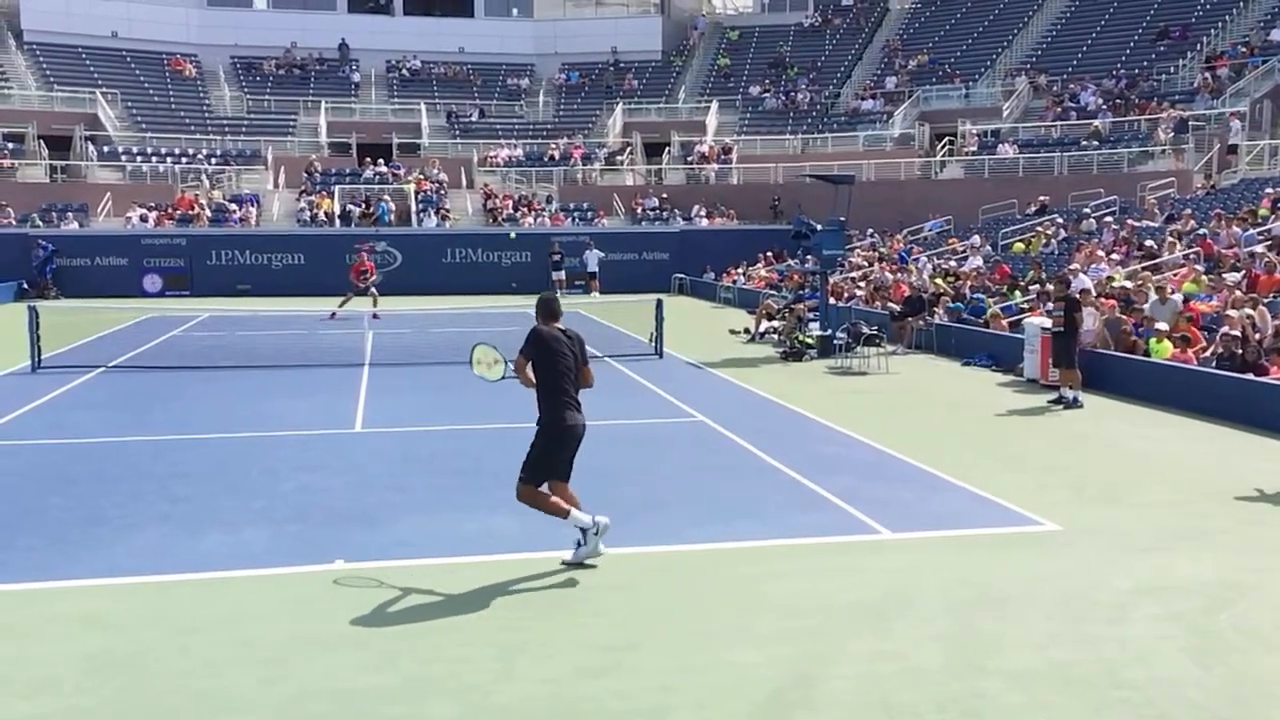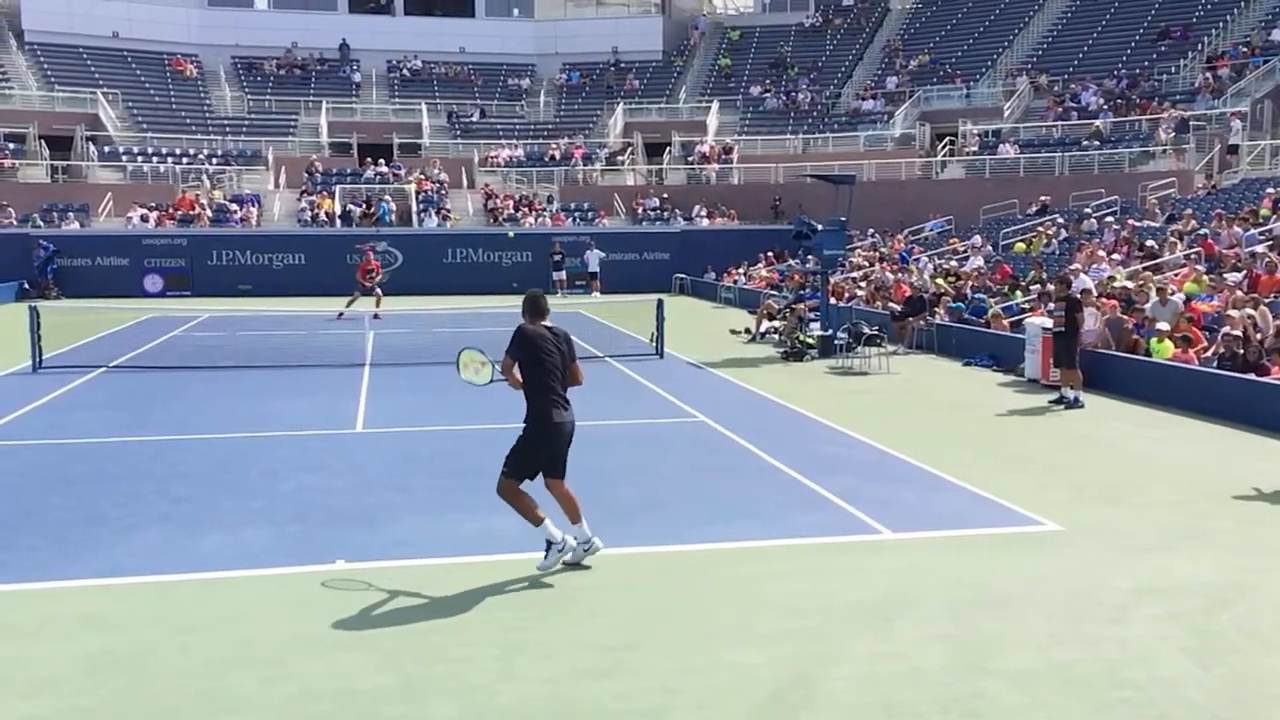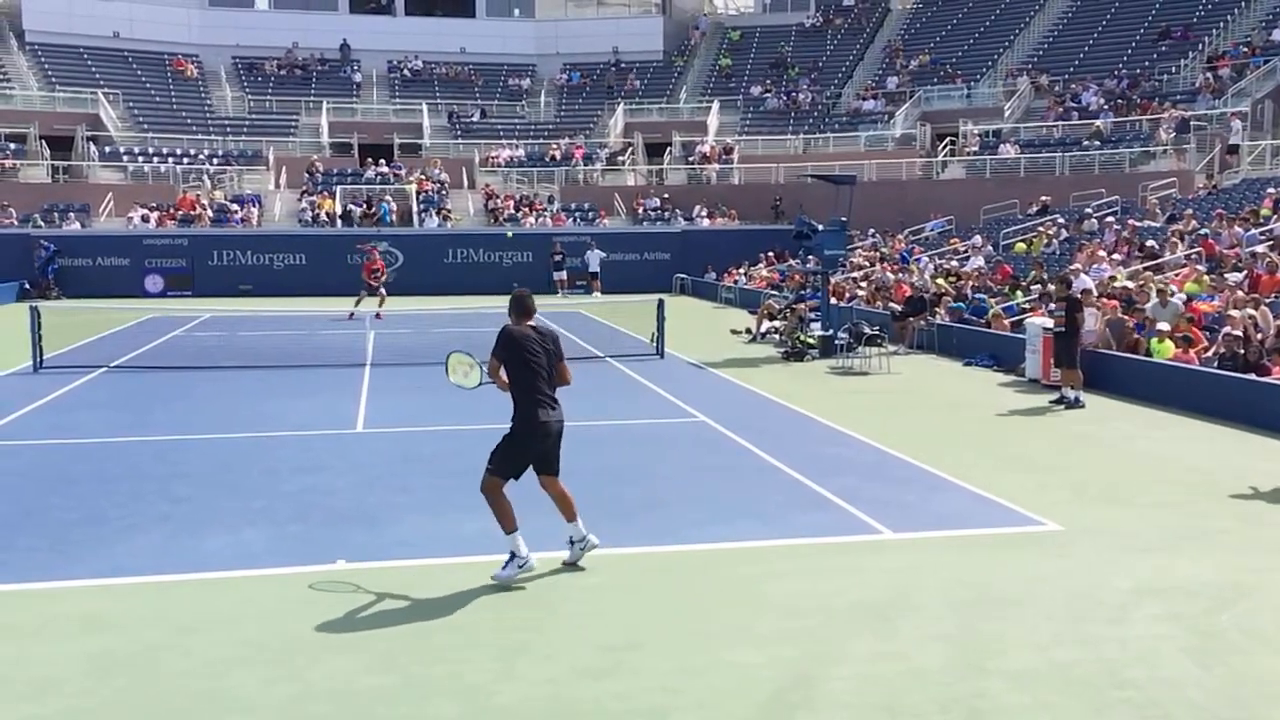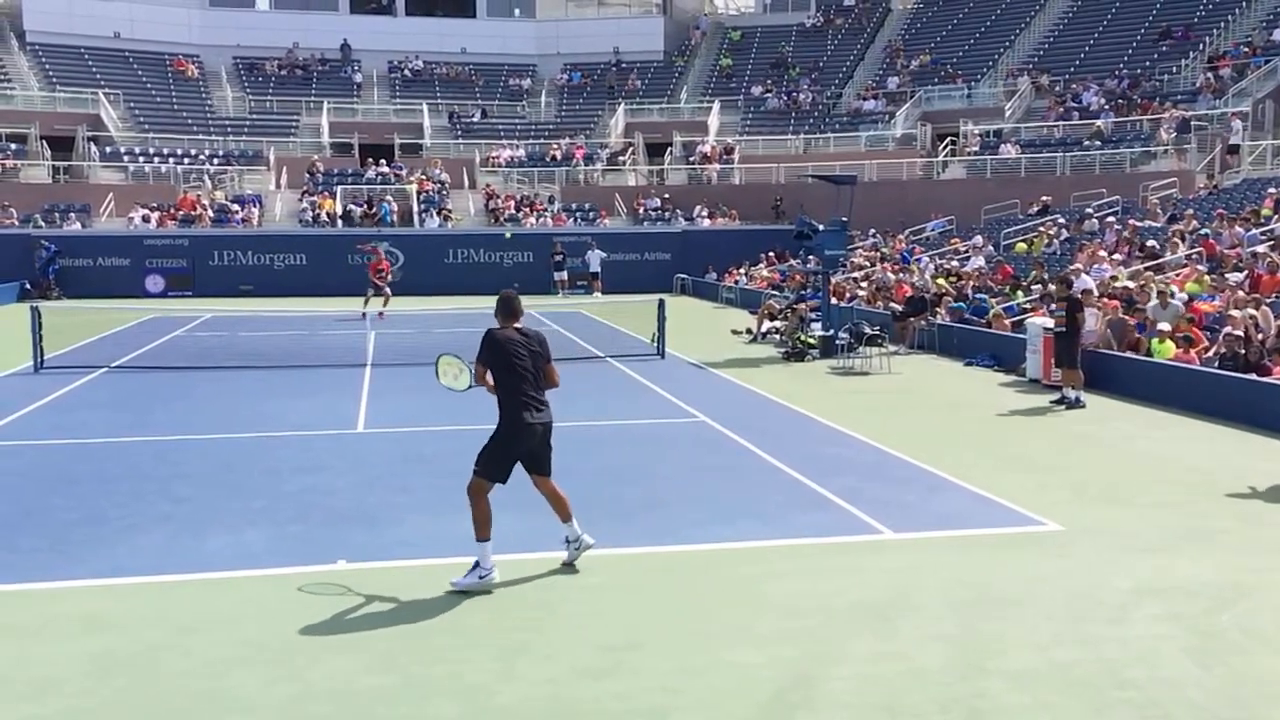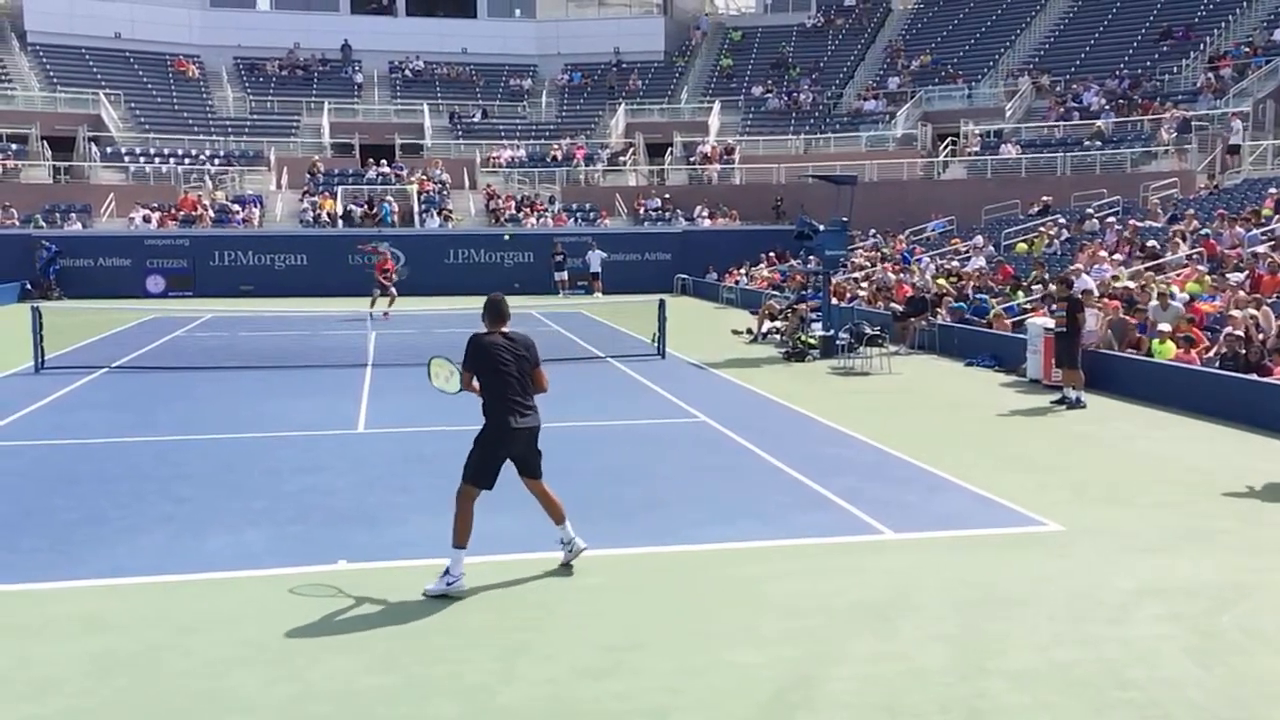
dt=0.3s
person 1, frame 1
left shoulder: (538, 334)
right shoulder: (576, 338)
left elbow: (519, 368)
right elbow: (587, 380)
left wrist: (532, 381)
left hip: (556, 425)
right hip: (575, 422)
left knee: (526, 491)
right knee: (558, 487)
left ankle: (589, 524)
right ankle: (589, 543)
person 1, frame 2
left shoulder: (524, 333)
right shoulder: (563, 336)
left elbow: (506, 369)
right elbow: (577, 378)
left wrist: (518, 381)
left hip: (543, 423)
right hip: (564, 420)
left knee: (507, 486)
right knee: (555, 483)
left ankle: (556, 540)
right ankle: (585, 540)
person 1, frame 3
left shoulder: (509, 333)
right shoulder: (550, 336)
left elbow: (493, 372)
right elbow: (565, 378)
left wrist: (505, 382)
left hip: (530, 422)
right hip: (554, 419)
left knee: (491, 485)
right knee: (550, 482)
left ankle: (520, 555)
right ankle: (581, 538)
person 1, frame 4
left shoulder: (493, 337)
right shoulder: (538, 338)
left elbow: (479, 377)
right elbow: (554, 380)
left hip: (516, 424)
right hip: (543, 420)
left knee: (477, 488)
right knee: (544, 482)
left ankle: (484, 567)
right ankle: (576, 538)
person 1, frame 5
left shoulder: (478, 342)
right shoulder: (526, 342)
left elbow: (466, 383)
right elbow: (542, 386)
left hip: (500, 427)
right hip: (530, 424)
left knee: (465, 496)
right knee: (536, 485)
left ankle: (454, 574)
right ankle: (571, 540)
